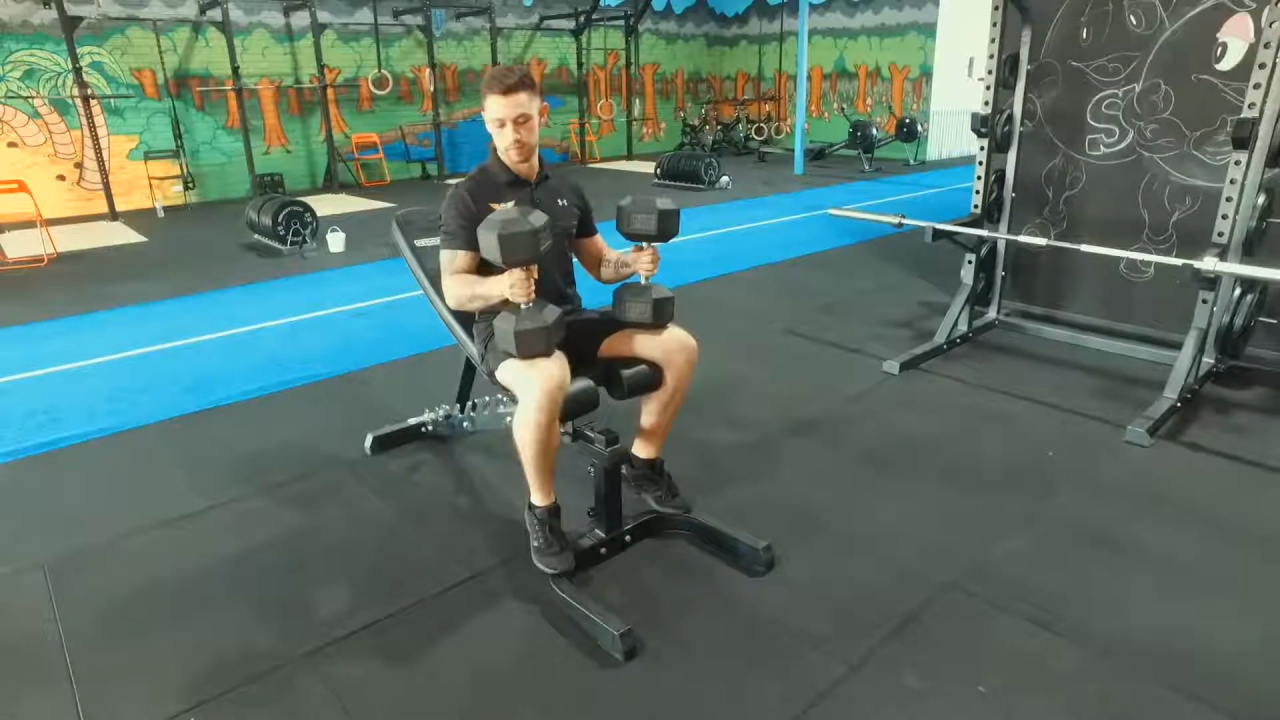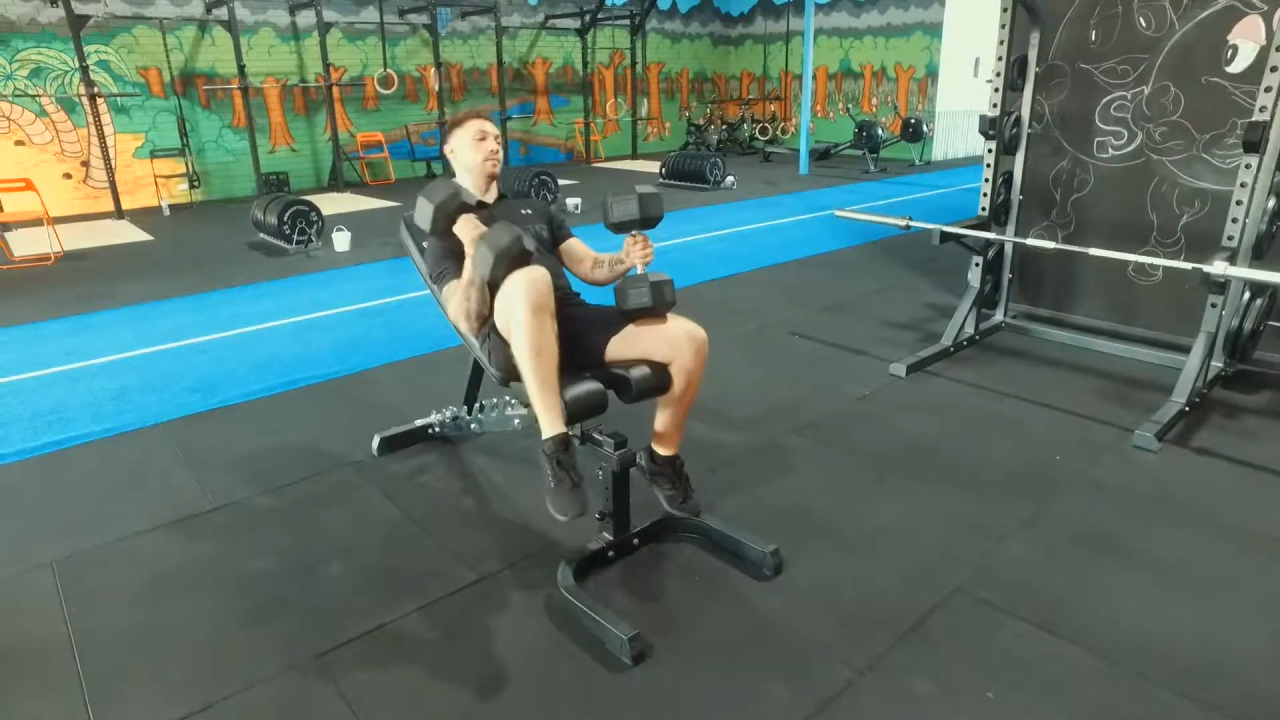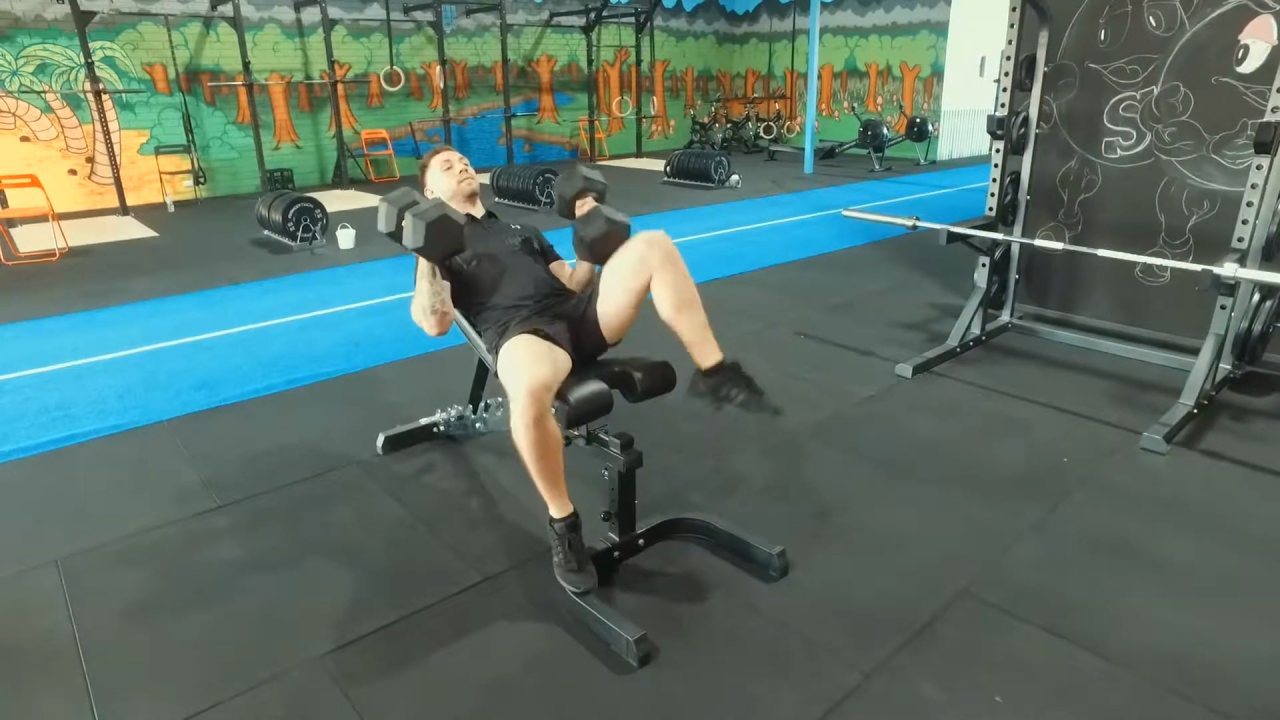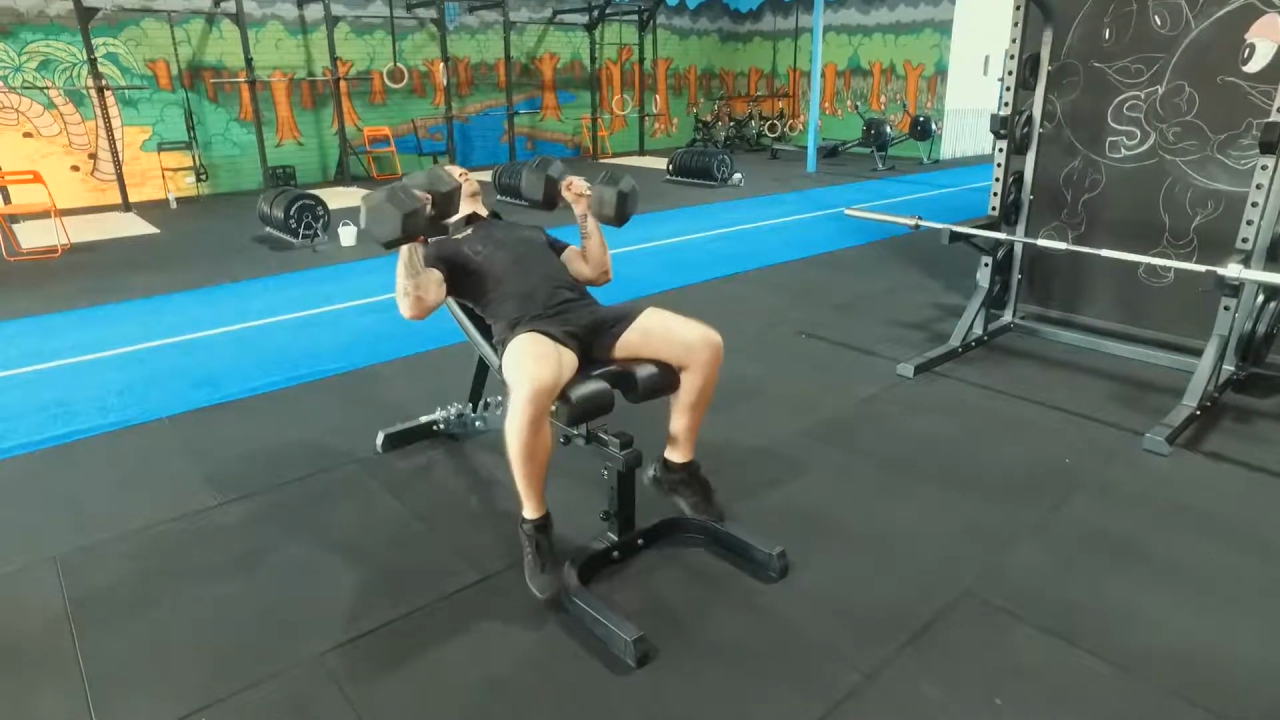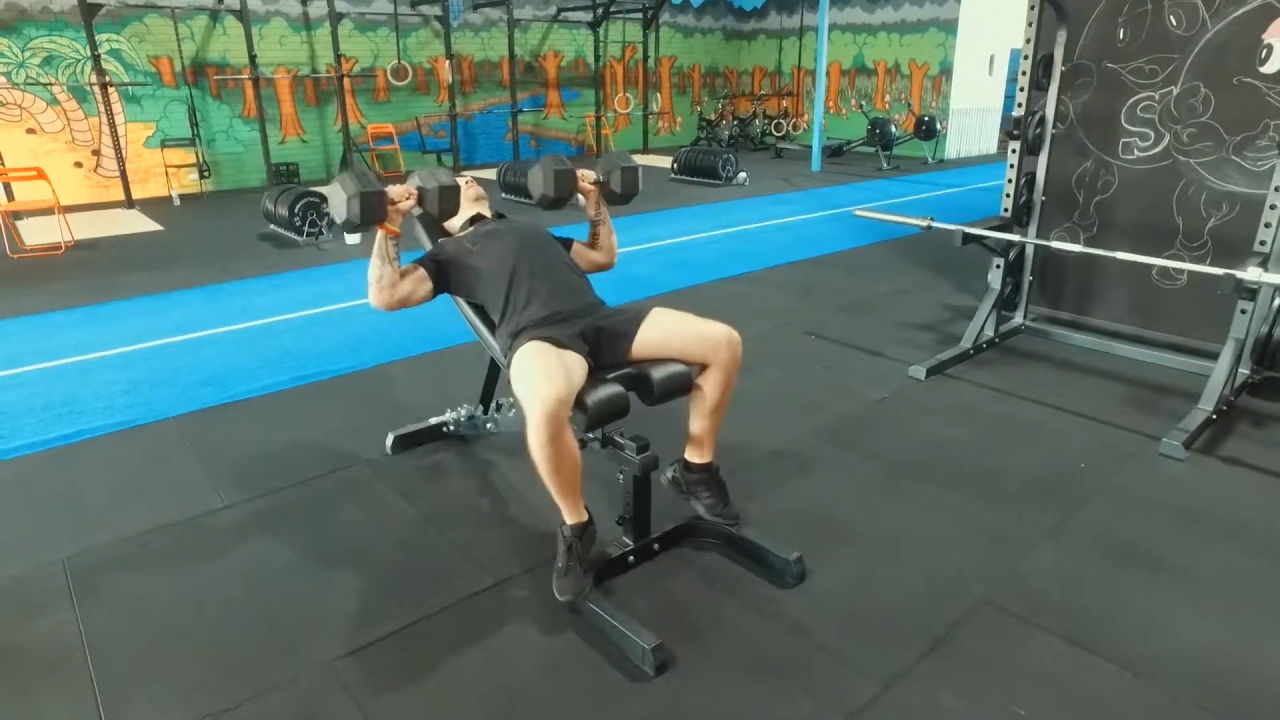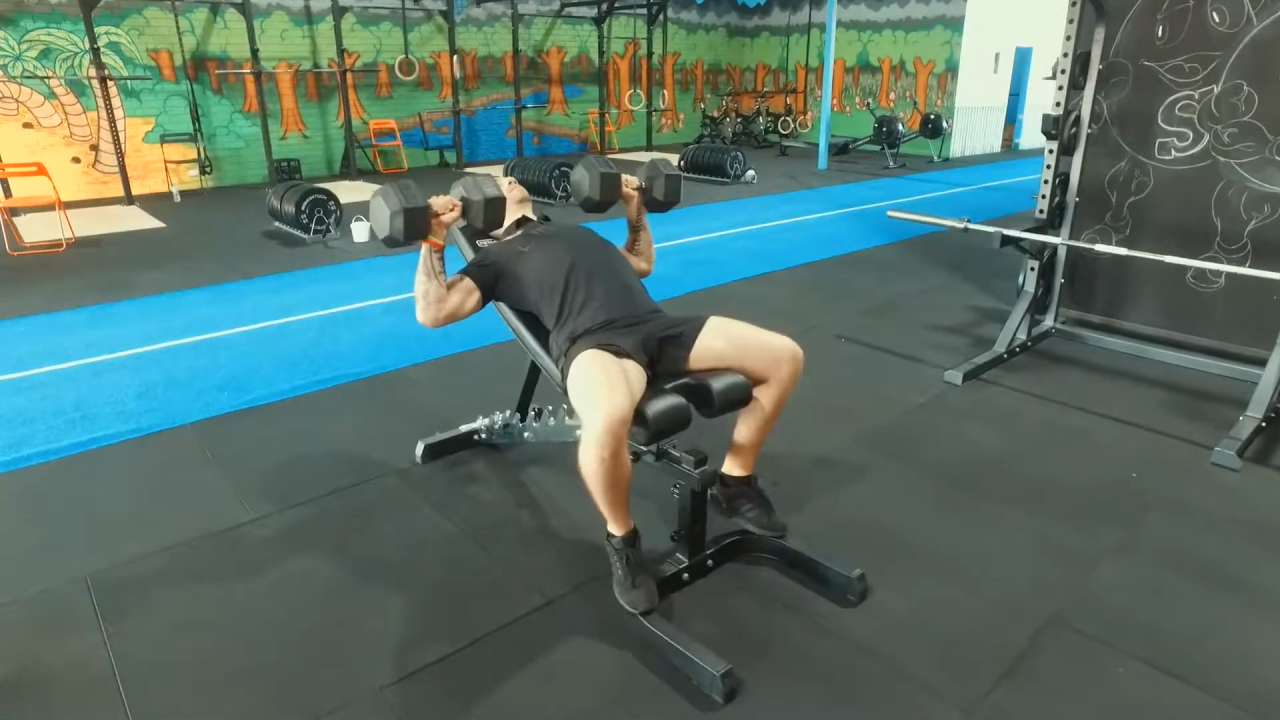
dt=0.7s
person 1, frame 1
left shoulder: (566, 188)
right shoulder: (468, 196)
left elbow: (597, 261)
right elbow: (454, 289)
left wrist: (633, 262)
right wrist: (501, 286)
left hip: (570, 319)
left knee: (679, 347)
right knee: (547, 382)
left ankle: (643, 463)
right ankle: (542, 511)
person 1, frame 2
left shoulder: (535, 209)
right shoulder: (447, 236)
left elbow: (591, 268)
right elbow: (470, 322)
left wrist: (628, 259)
right wrist: (474, 253)
left hip: (577, 319)
right hip: (513, 332)
left knee: (691, 341)
right knee: (530, 281)
left ankle: (662, 459)
right ankle: (557, 451)
person 1, frame 3
left shoulder: (522, 231)
left elbow: (573, 284)
right elbow: (435, 323)
right wrist: (425, 253)
left hip: (578, 316)
right hip: (521, 333)
left knee: (652, 245)
right knee: (531, 389)
left ankle: (715, 375)
right ankle: (563, 524)
person 1, frame 4
left shoulder: (529, 231)
right shoulder: (446, 250)
left elbow: (599, 272)
right elbow: (414, 306)
left wrist: (583, 212)
left hip: (592, 317)
right hip: (533, 330)
left knee: (706, 345)
right knee: (532, 390)
left ankle: (676, 467)
right ankle: (535, 524)
person 1, frame 5
left shoulder: (534, 229)
right shoulder: (449, 252)
left elbow: (604, 256)
right elbow: (385, 295)
left wrist: (594, 200)
right wrist: (390, 224)
left hip: (602, 319)
right hip: (539, 334)
left knee: (724, 343)
right knee: (548, 407)
left ankle: (695, 470)
right ankle: (576, 526)
person 1, frame 6
left shoulder: (575, 230)
right shoulder: (496, 257)
left elbow: (642, 265)
right elbow: (432, 312)
left wrist: (634, 208)
right wrist: (434, 236)
left hip: (659, 325)
right hip: (593, 340)
left knee: (786, 358)
right knee: (607, 421)
left ankle: (734, 482)
right ankle: (622, 540)
